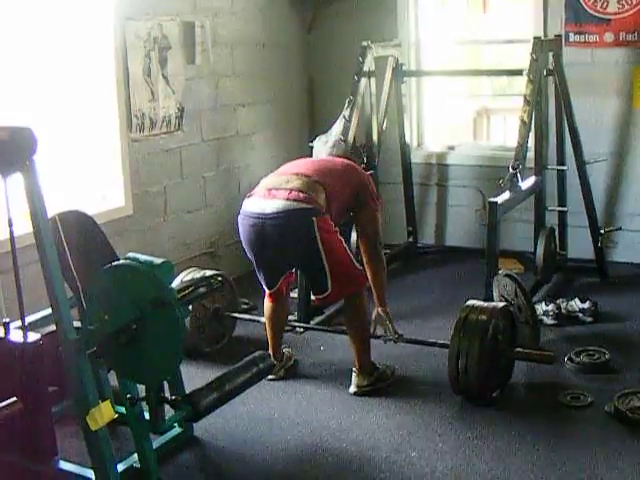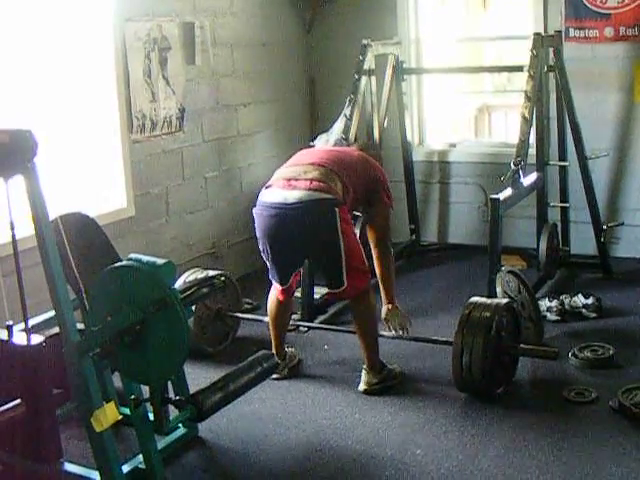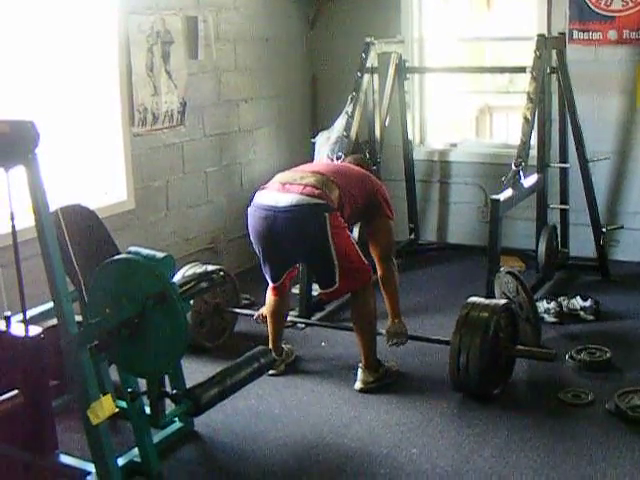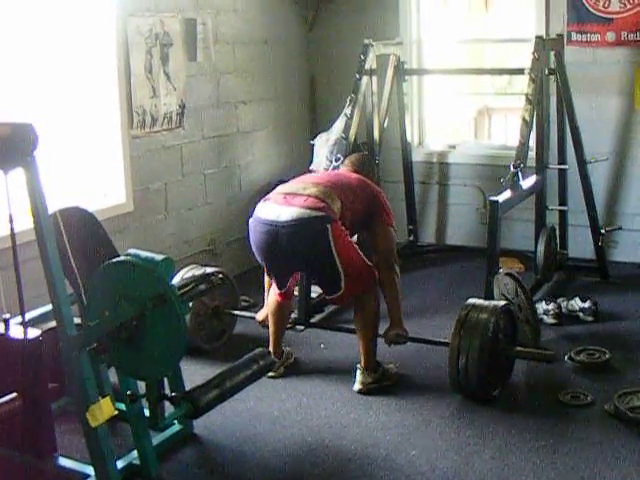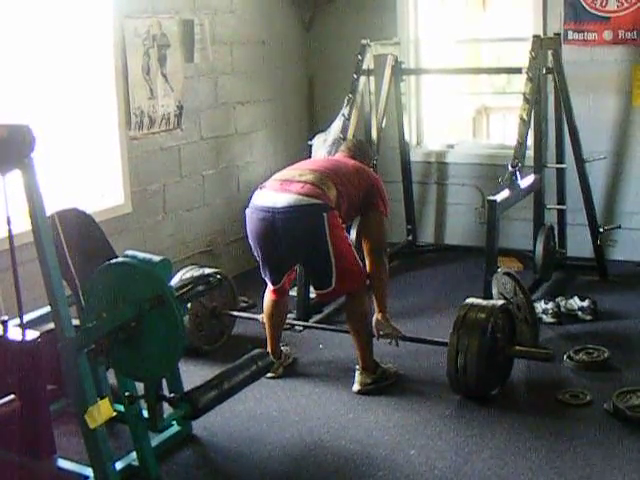
dt=1s
person 1, frame 1
left shoulder: (296, 166)
right shoulder: (359, 177)
right elbow: (371, 248)
right wrist: (381, 305)
left hip: (250, 215)
right hip: (298, 216)
left knee: (274, 288)
right knee: (352, 287)
left ankle: (276, 360)
right ankle: (364, 373)
person 1, frame 2
left shoulder: (307, 154)
right shoulder: (373, 170)
right elbow: (381, 244)
right wrist: (390, 303)
left hip: (267, 205)
right hip: (318, 207)
left knee: (281, 285)
right knee: (359, 288)
left ankle: (279, 360)
right ankle: (374, 372)
person 1, frame 3
left shoulder: (310, 169)
right shoulder: (372, 186)
right elbow: (385, 259)
left wrist: (270, 304)
right wrist: (395, 318)
left hip: (260, 209)
right hip: (309, 212)
left knee: (278, 281)
right knee: (360, 284)
left ankle: (275, 355)
right ankle: (370, 370)
person 1, frame 4
left shoulder: (310, 178)
right shoulder: (372, 193)
left elbow: (276, 249)
right elbow: (387, 263)
left wrist: (267, 306)
right wrist: (396, 323)
left hip: (260, 222)
right hip: (309, 225)
left knee: (282, 282)
right knee: (365, 286)
left ankle: (274, 357)
right ankle: (368, 372)
person 1, frame 5
left shoulder: (307, 165)
right shoulder: (369, 179)
right elbow: (375, 253)
right wrist: (382, 314)
left hip: (258, 210)
right hip: (307, 213)
left knee: (276, 283)
right knee: (355, 287)
left ankle: (273, 358)
right ankle: (368, 372)
